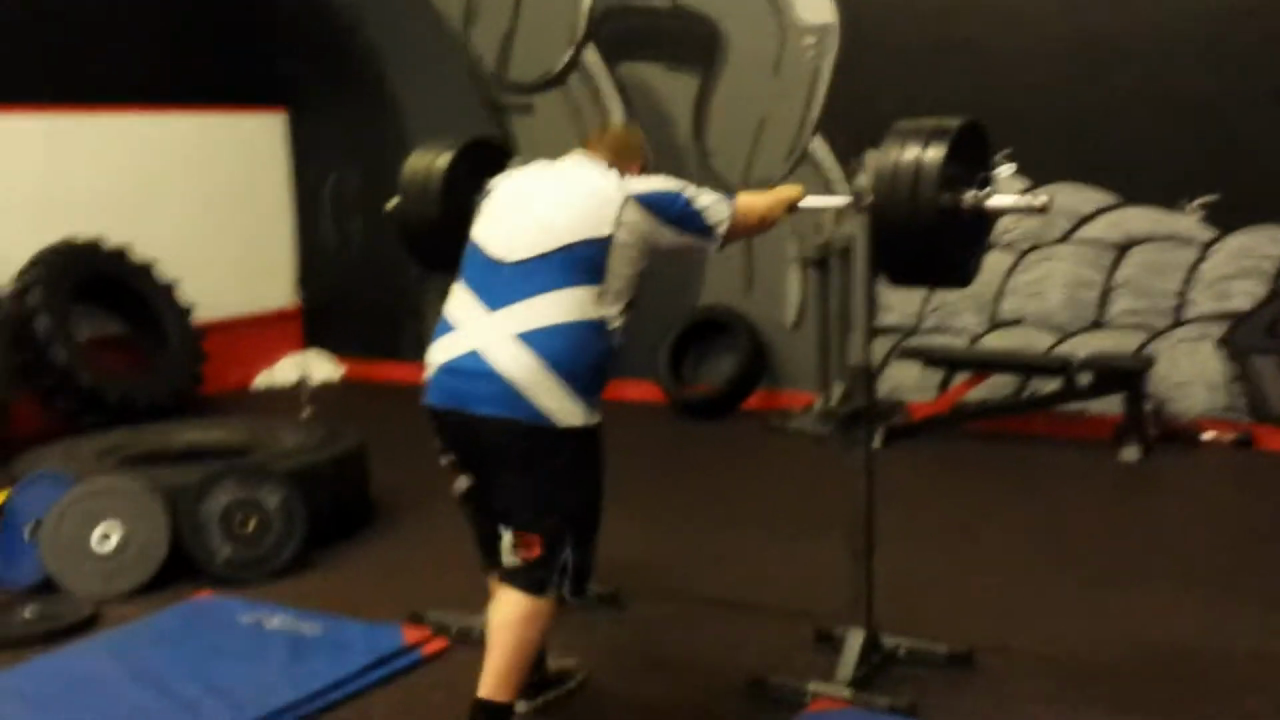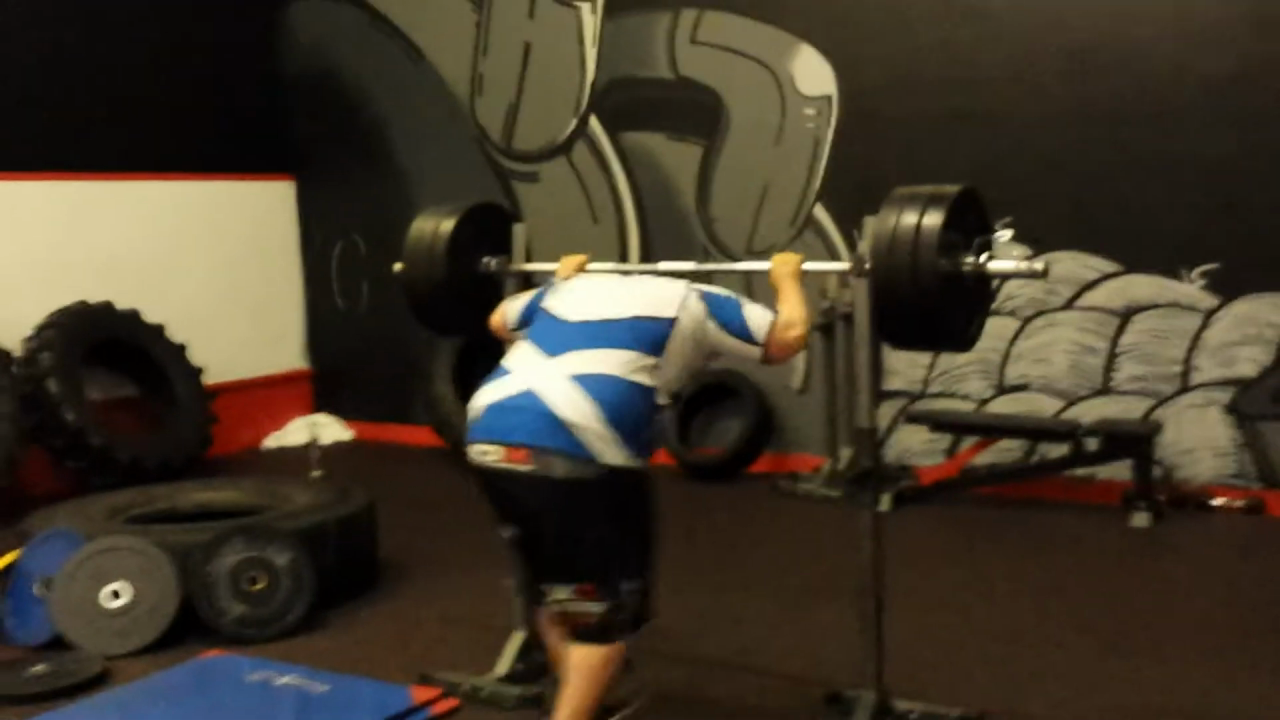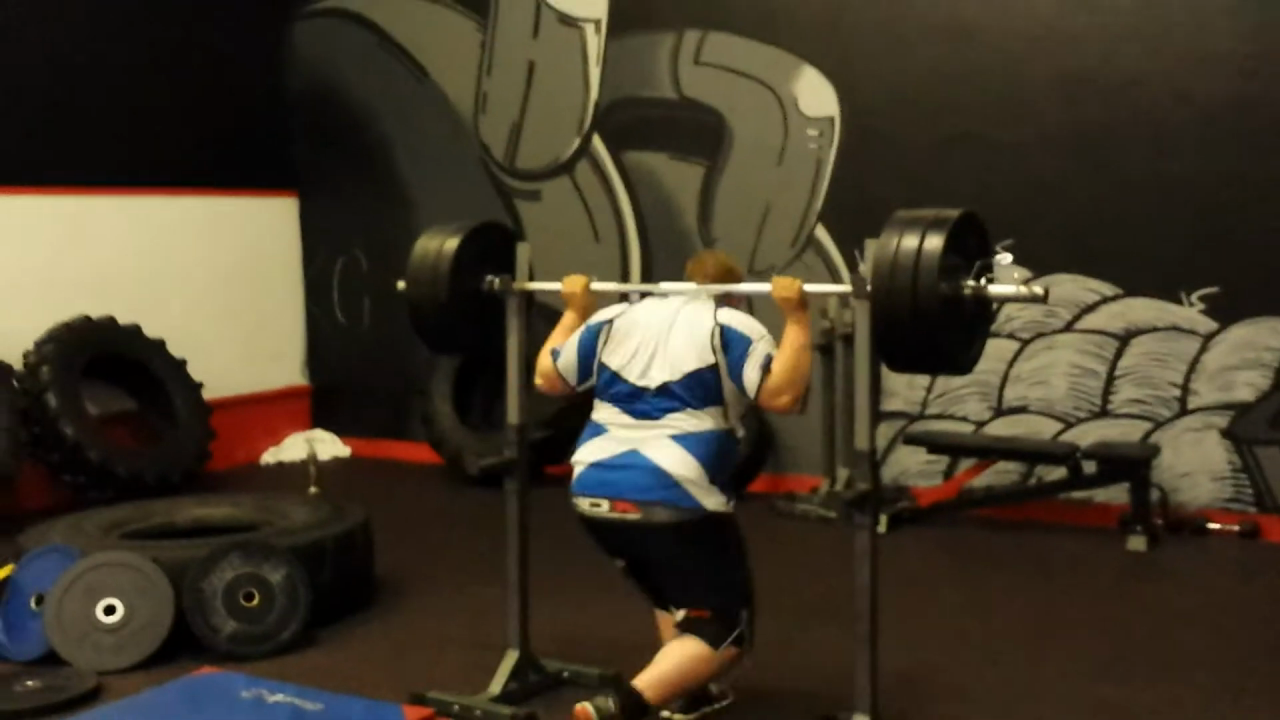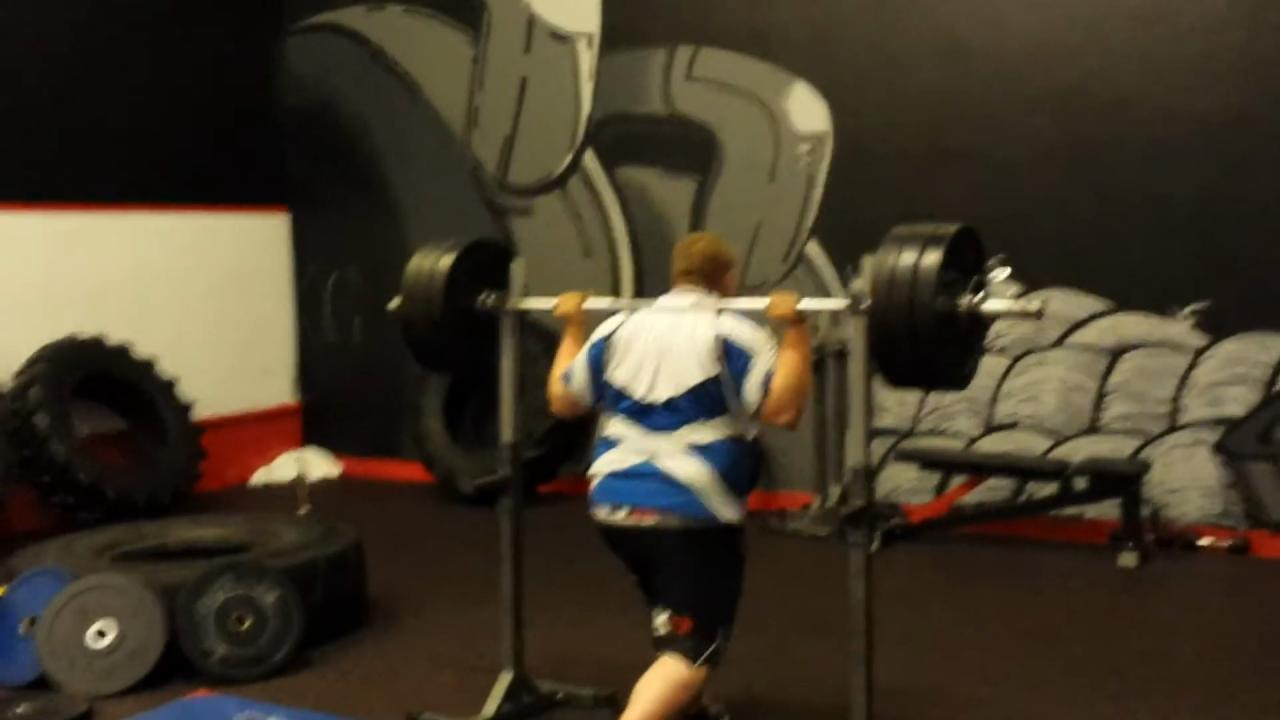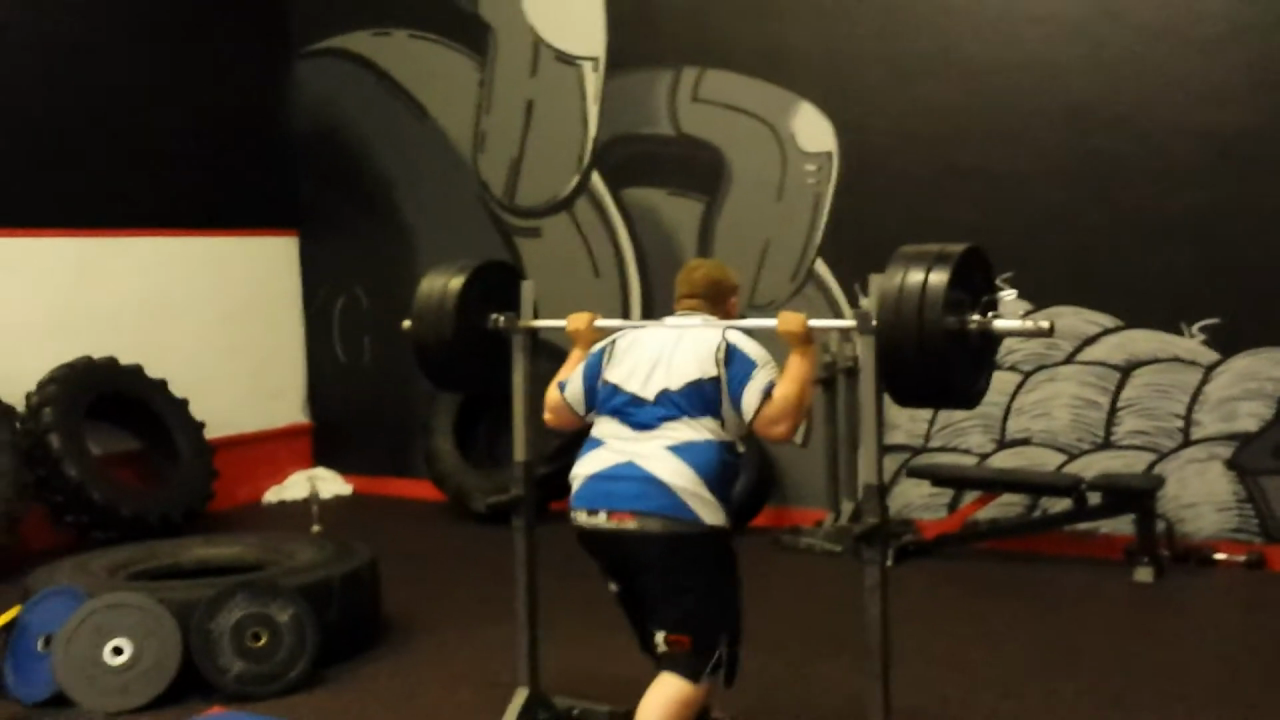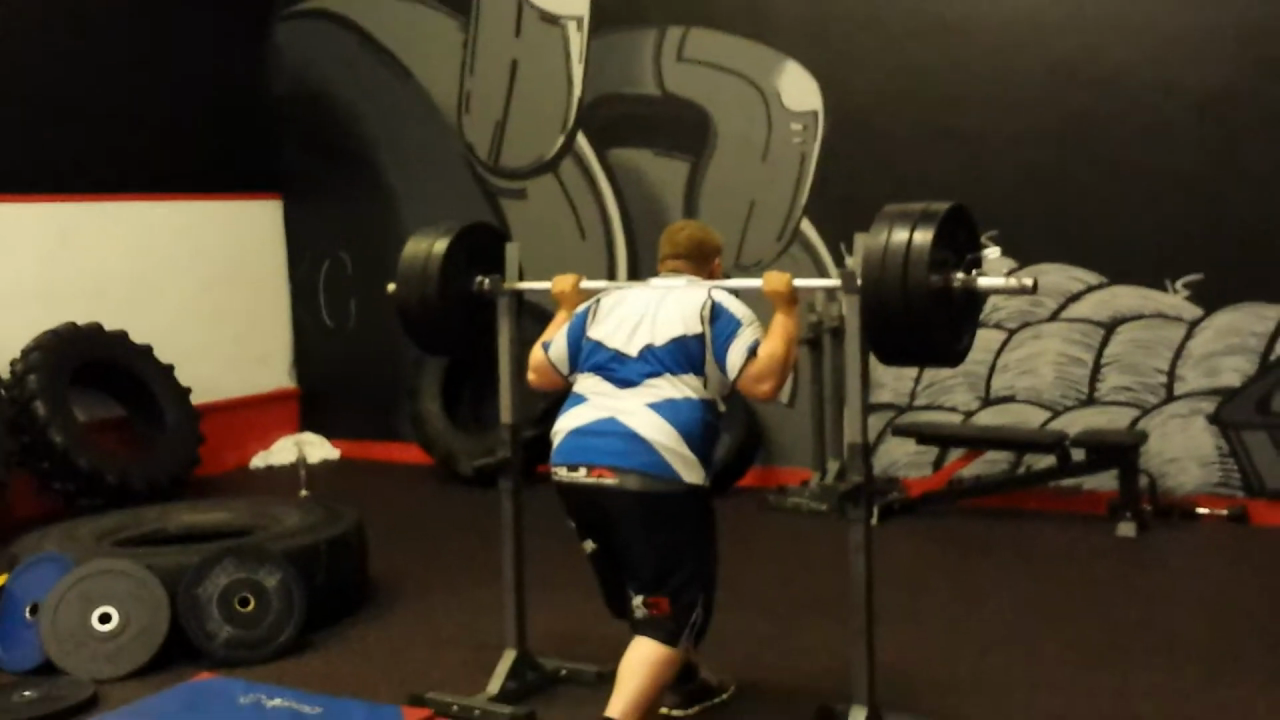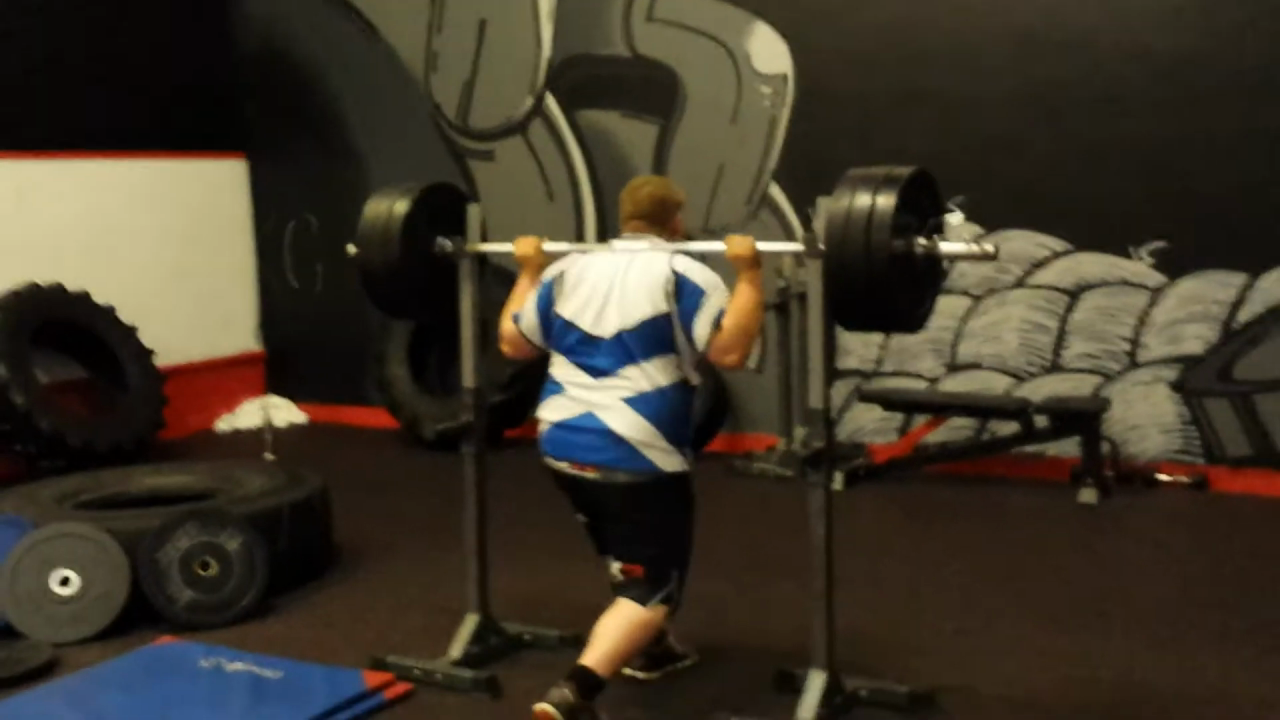
dt=0.4s
person 1, frame 1
left shoulder: (510, 182)
right shoulder: (631, 198)
right elbow: (744, 215)
right wrist: (782, 197)
left hip: (449, 387)
right hip: (535, 398)
left knee: (510, 546)
right knee: (540, 565)
person 1, frame 2
left shoulder: (580, 285)
right shoulder: (697, 302)
left elbow: (500, 323)
right elbow: (788, 335)
right wrist: (787, 281)
left hip: (491, 438)
right hip: (577, 452)
left knee: (554, 584)
right knee: (604, 602)
person 1, frame 3
left shoulder: (615, 317)
right shoulder: (730, 326)
left elbow: (548, 377)
right elbow: (782, 392)
left wrist: (575, 309)
right wrist: (796, 314)
left hip: (595, 494)
right hip: (676, 501)
left knee: (674, 595)
right knee: (722, 631)
person 1, frame 4
left shoulder: (616, 328)
right shoulder: (731, 333)
left elbow: (563, 401)
right elbow: (783, 409)
left wrist: (572, 329)
right wrist: (794, 331)
left hip: (613, 503)
right hip: (691, 511)
left knee: (680, 615)
right knee: (690, 647)
person 1, frame 5
left shoulder: (619, 344)
right shoulder: (730, 347)
left elbow: (555, 413)
right elbow: (778, 423)
left wrist: (580, 346)
right wrist: (800, 349)
left hip: (592, 508)
right hip: (673, 513)
left knee: (667, 630)
right knee: (691, 656)
person 1, frame 6
left shoulder: (604, 304)
right shoulder: (716, 306)
left elbow: (539, 373)
right elbow: (763, 381)
left wrist: (565, 308)
right wrist: (784, 308)
left hip: (574, 465)
right hip: (654, 472)
left knee: (645, 593)
right knee: (668, 616)
person 1, frame 7
left shoulder: (567, 270)
right shoulder: (682, 274)
left elbow: (512, 343)
right elbow: (731, 349)
left wrist: (528, 272)
right wrist: (748, 274)
left hip: (564, 447)
right hip: (640, 456)
left knee: (638, 555)
right knee: (647, 589)
left ankle: (648, 647)
